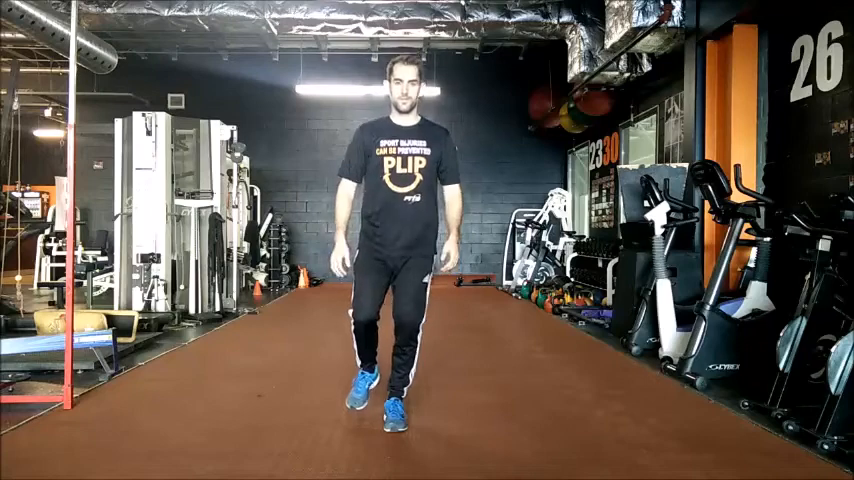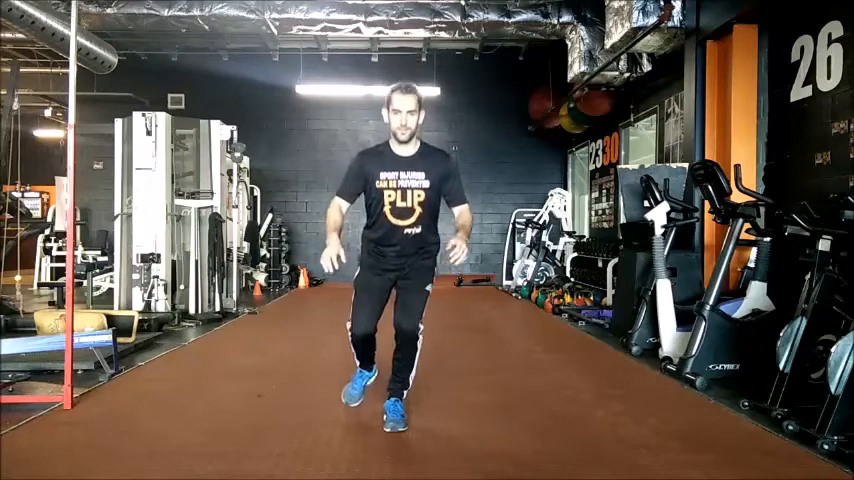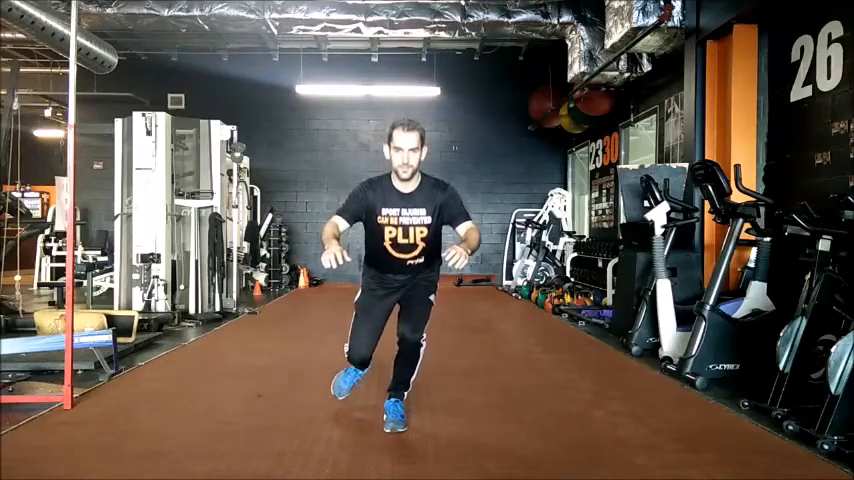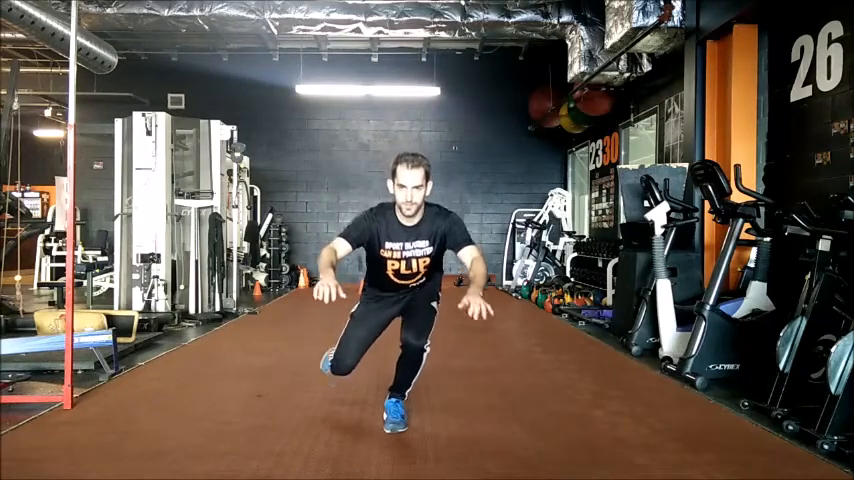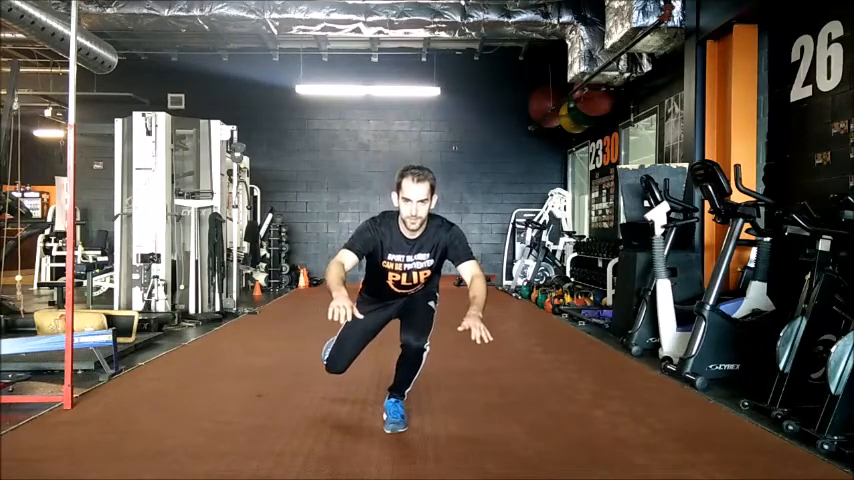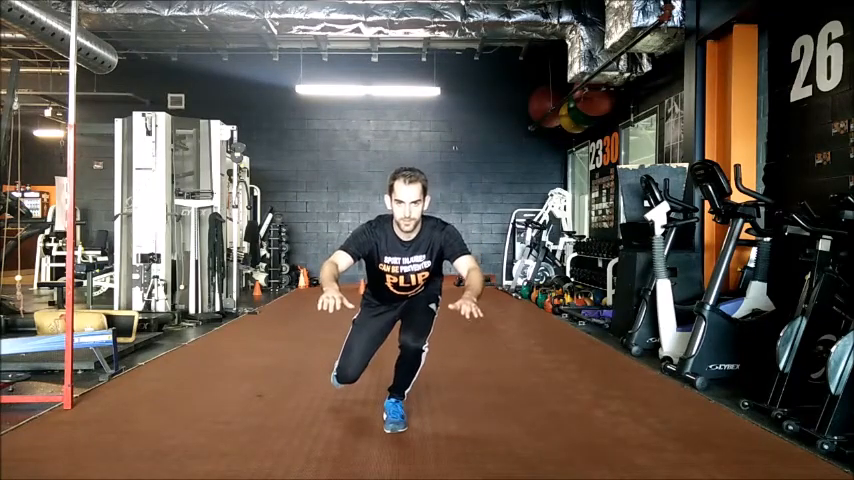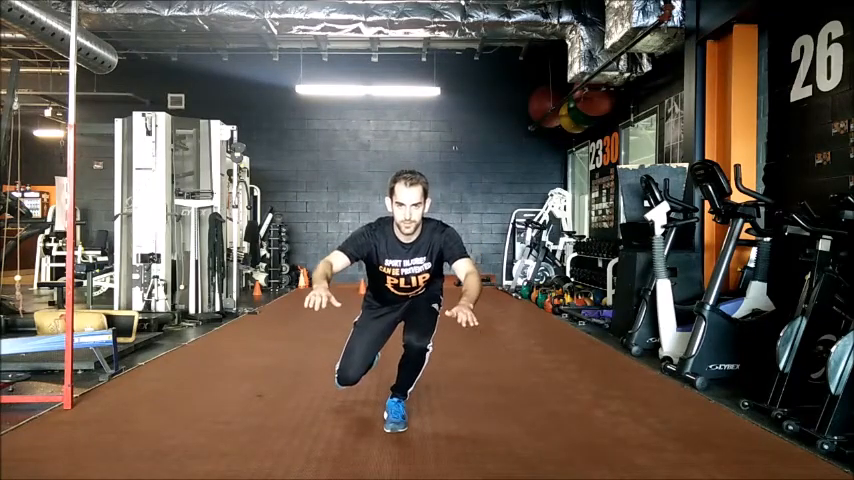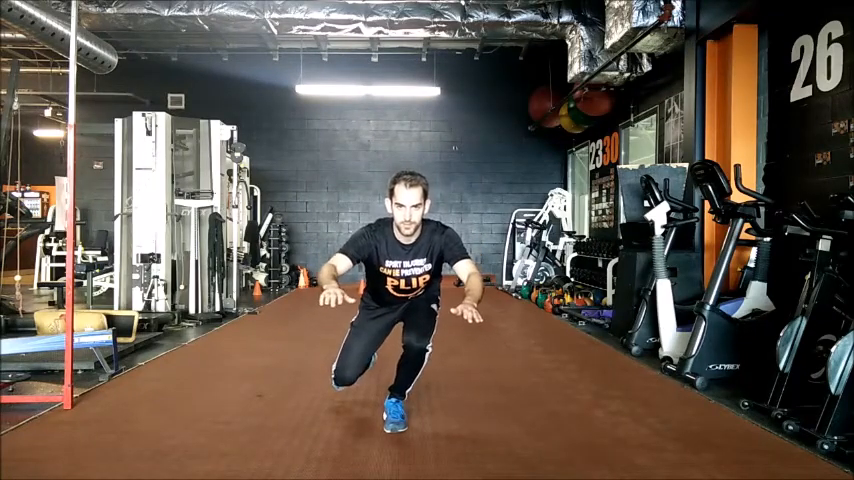
dt=0.5s
person 1, frame 1
left shoulder: (438, 137)
right shoulder: (368, 134)
left elbow: (452, 191)
right elbow: (347, 188)
left wrist: (453, 236)
right wrist: (340, 239)
left hip: (418, 249)
right hip: (373, 246)
left knee: (409, 323)
right knee: (363, 315)
left ankle: (396, 398)
right ankle: (367, 371)
person 1, frame 2
left shoulder: (440, 162)
right shoulder: (367, 160)
left elbow: (462, 210)
right elbow: (338, 205)
left wrist: (461, 235)
right wrist: (333, 238)
left hip: (419, 260)
right hip: (375, 259)
left knee: (408, 328)
right knee: (360, 328)
left ankle: (395, 398)
right ankle: (365, 370)
person 1, frame 3
left shoulder: (441, 194)
right shoulder: (369, 191)
left elbow: (471, 231)
right elbow: (335, 223)
left wrist: (464, 246)
right wrist: (331, 242)
left hip: (421, 279)
right hip: (378, 279)
left knee: (411, 336)
right knee: (358, 352)
left ankle: (395, 399)
right ankle: (358, 367)
person 1, frame 4
left shoulder: (445, 221)
right shoulder: (373, 220)
left elbow: (474, 258)
right elbow: (333, 249)
left wrist: (475, 290)
right wrist: (327, 274)
left hip: (422, 292)
right hip: (378, 294)
left knee: (415, 342)
right knee: (341, 366)
left ankle: (396, 400)
right ankle: (337, 356)
person 1, frame 5
left shoulder: (447, 233)
right shoulder: (375, 228)
left elbow: (474, 275)
right elbow: (338, 263)
left wrist: (474, 312)
right wrist: (339, 294)
left hip: (420, 296)
right hip: (375, 298)
left knee: (415, 343)
right knee: (335, 364)
left ankle: (395, 400)
right ankle: (340, 343)
person 1, frame 6
left shoulder: (442, 233)
right shoulder: (371, 232)
left elbow: (471, 269)
right elbow: (333, 263)
left wrist: (468, 297)
right wrist: (330, 288)
left hip: (422, 298)
right hip: (379, 301)
left knee: (413, 343)
right knee: (347, 375)
left ankle: (395, 401)
person 1, frame 7
left shoulder: (442, 235)
right shoulder: (372, 235)
left elbow: (470, 273)
right elbow: (329, 263)
left wrist: (465, 303)
right wrist: (321, 285)
left hip: (423, 300)
right hip: (380, 303)
left knee: (418, 342)
right knee: (347, 377)
left ankle: (397, 400)
right ankle: (370, 355)
person 1, frame 8
left shoulder: (442, 236)
right shoulder: (371, 236)
left elbow: (471, 274)
right elbow: (331, 266)
left wrist: (470, 301)
right wrist: (331, 286)
left hip: (421, 300)
right hip: (378, 303)
left knee: (417, 343)
right knee: (344, 377)
left ankle: (395, 400)
right ankle: (366, 353)
